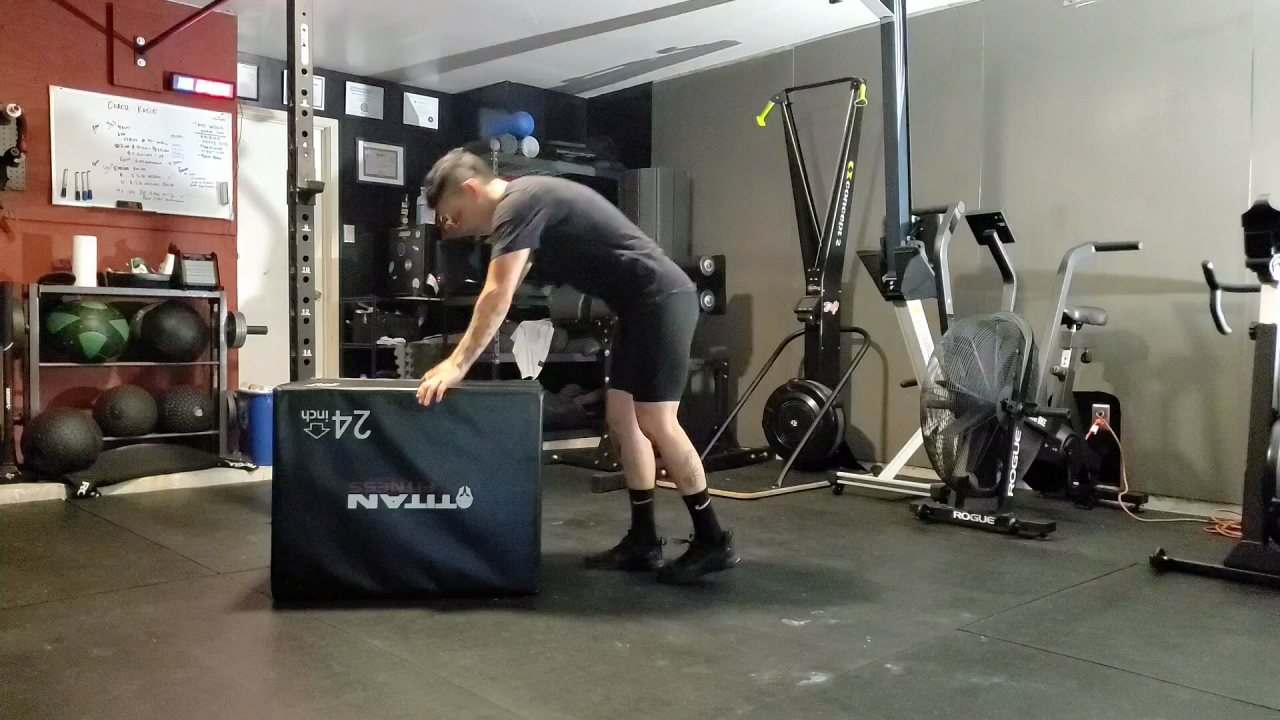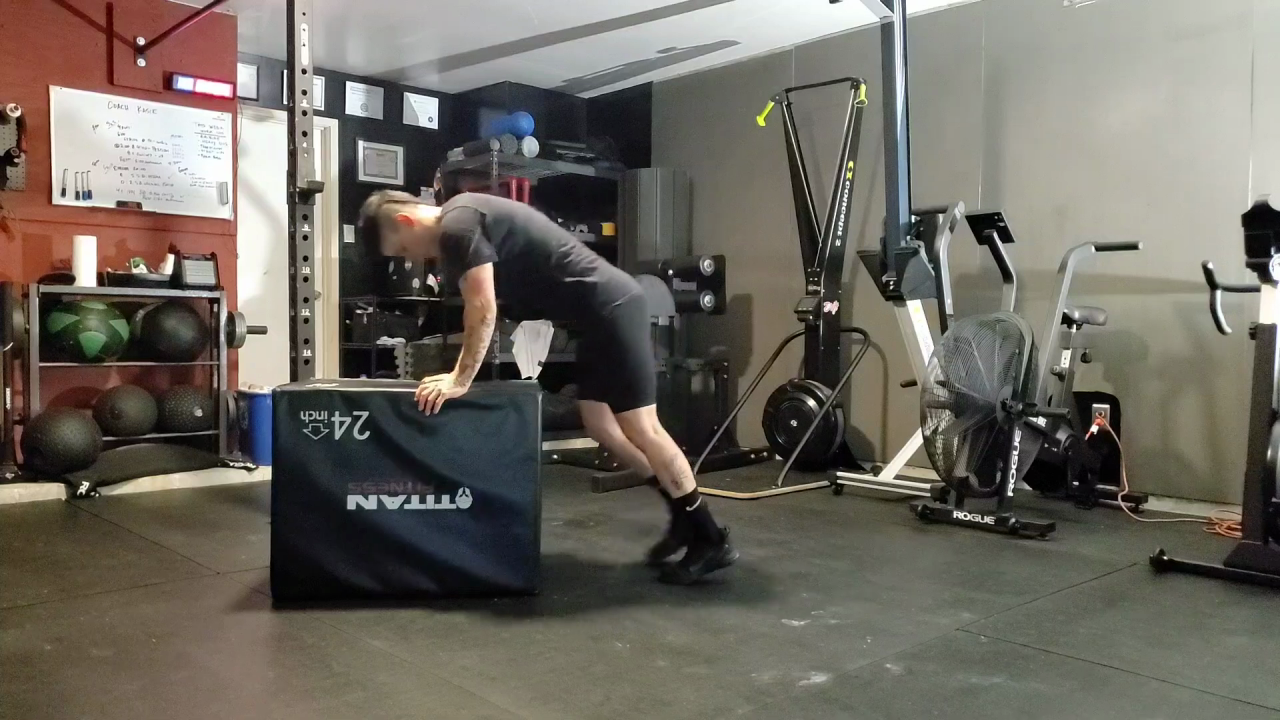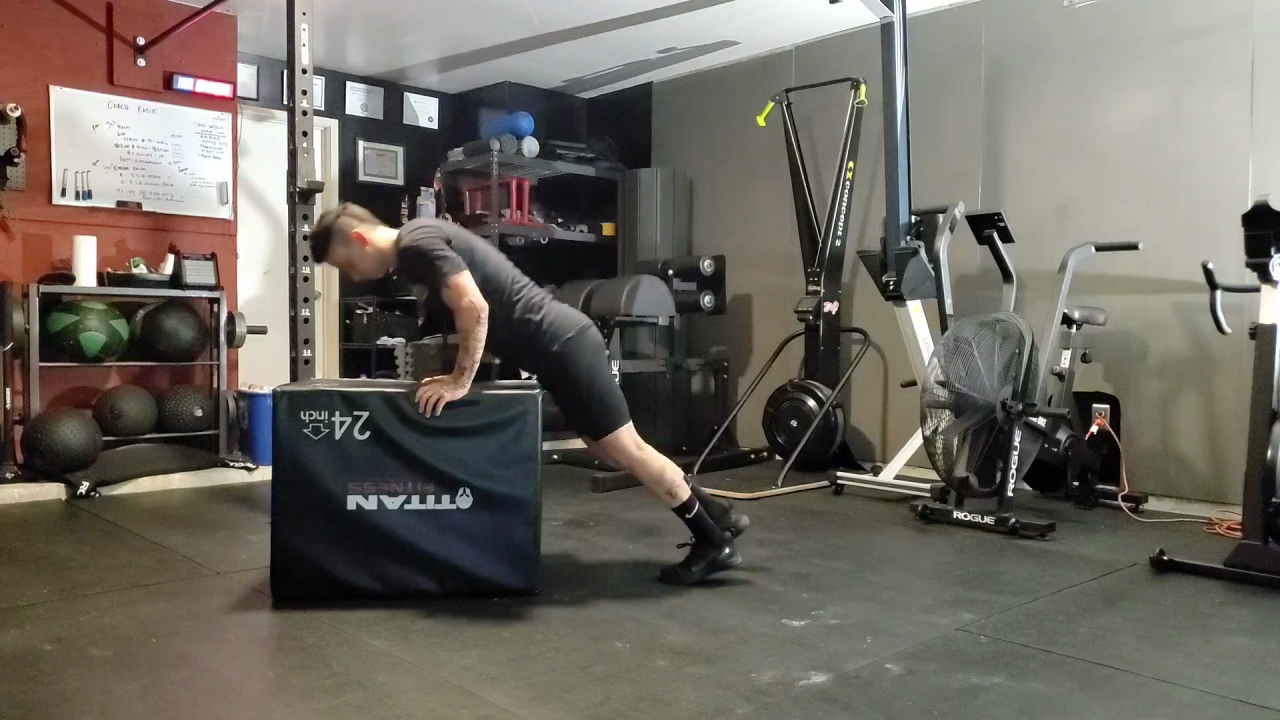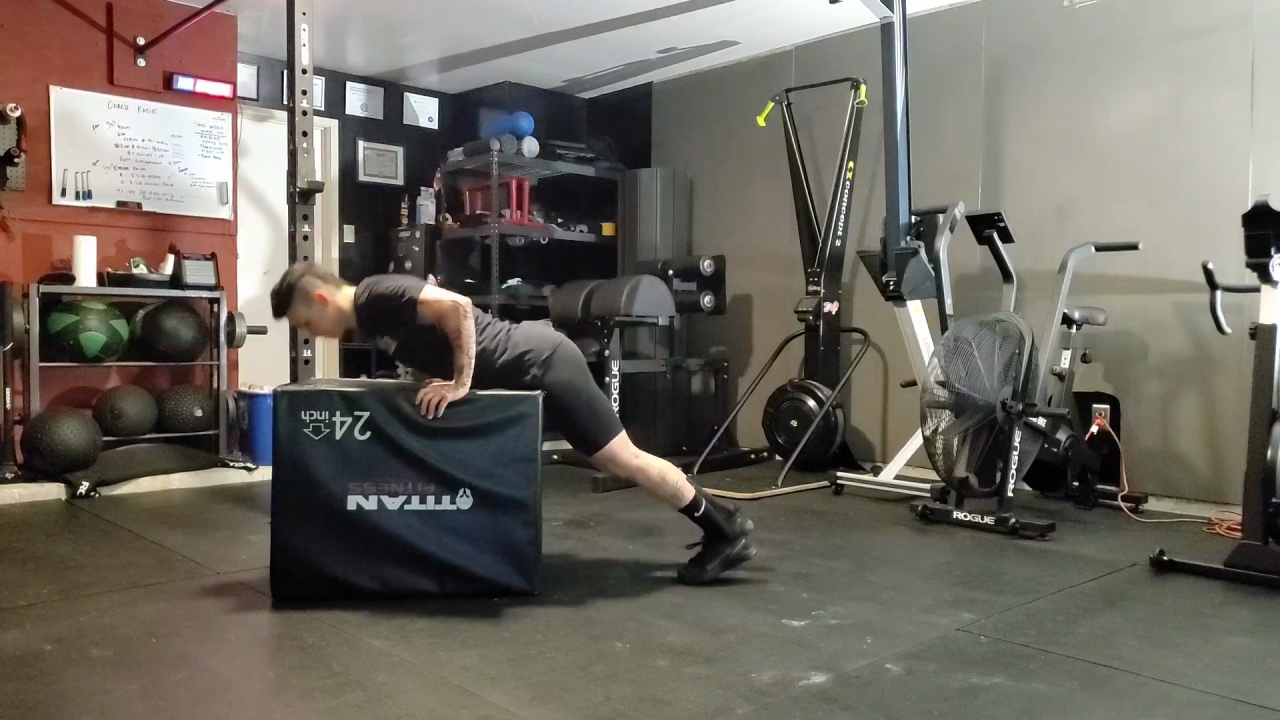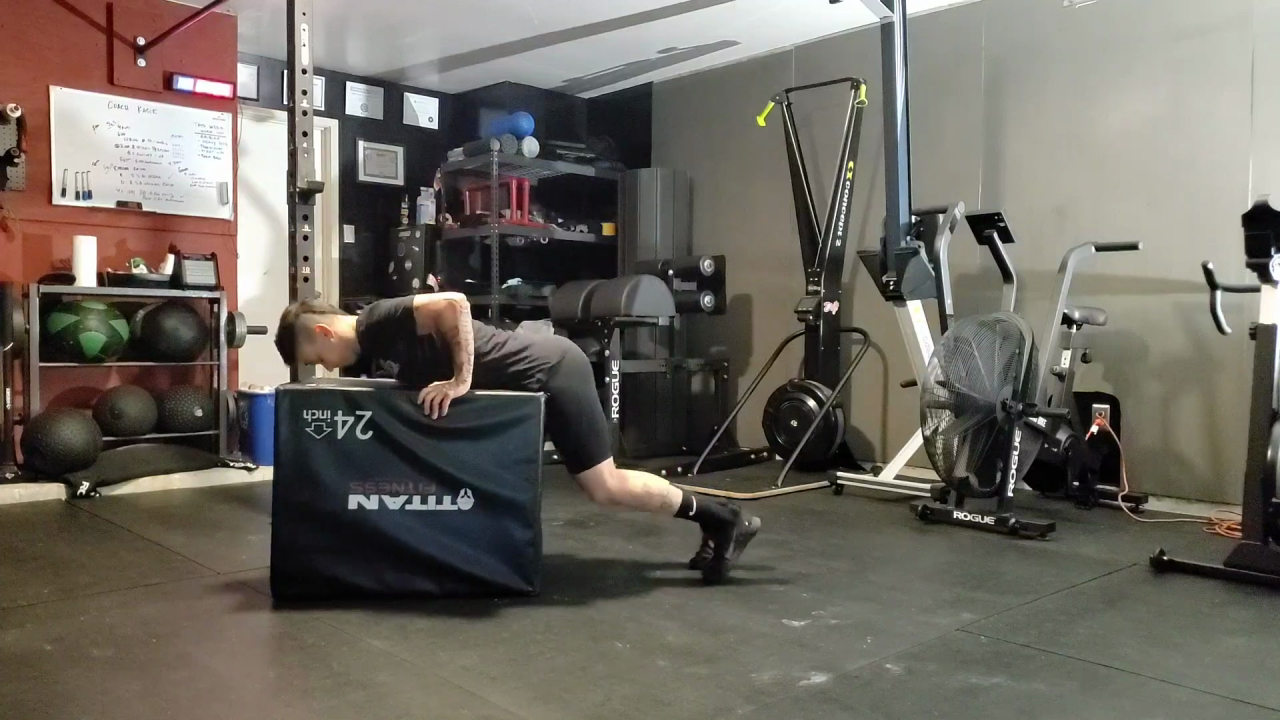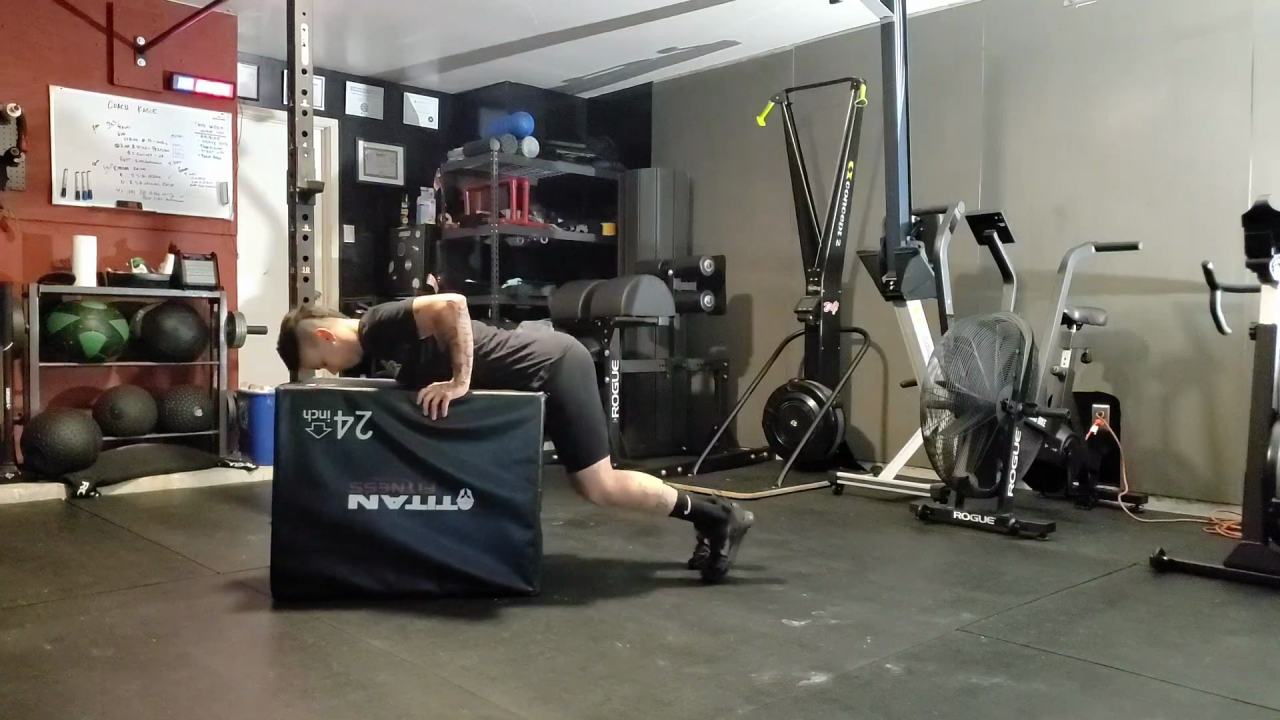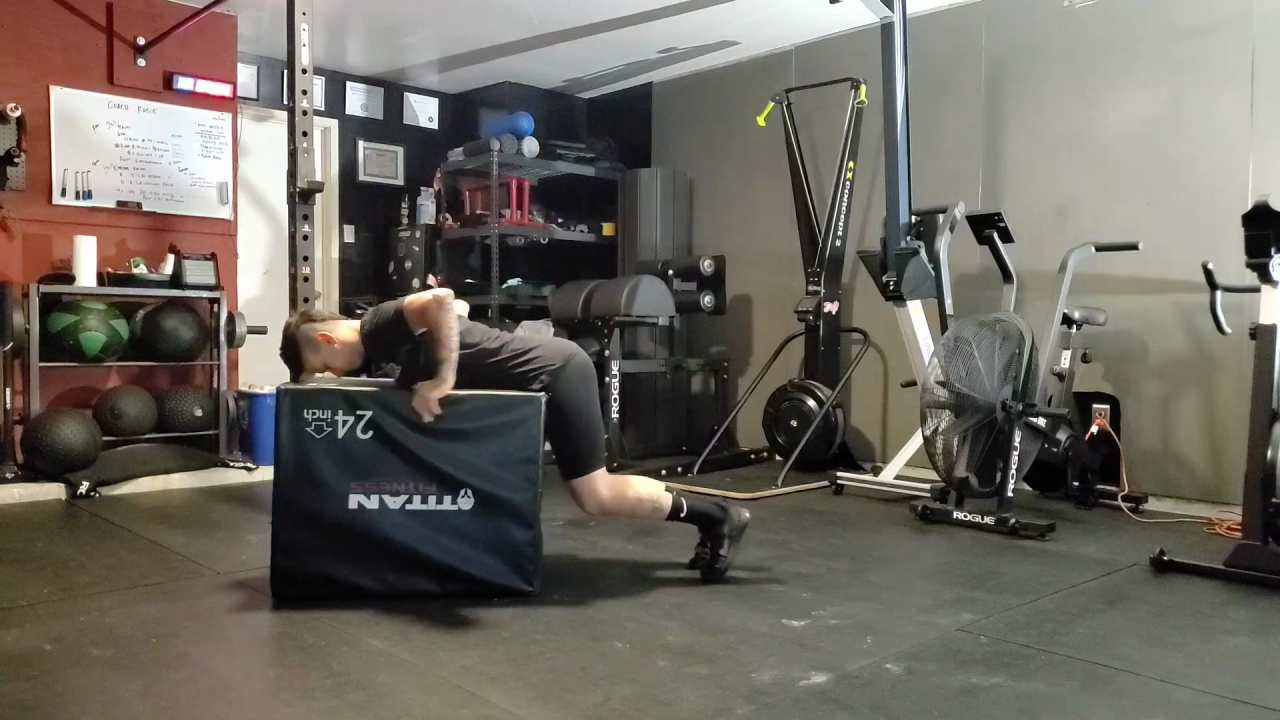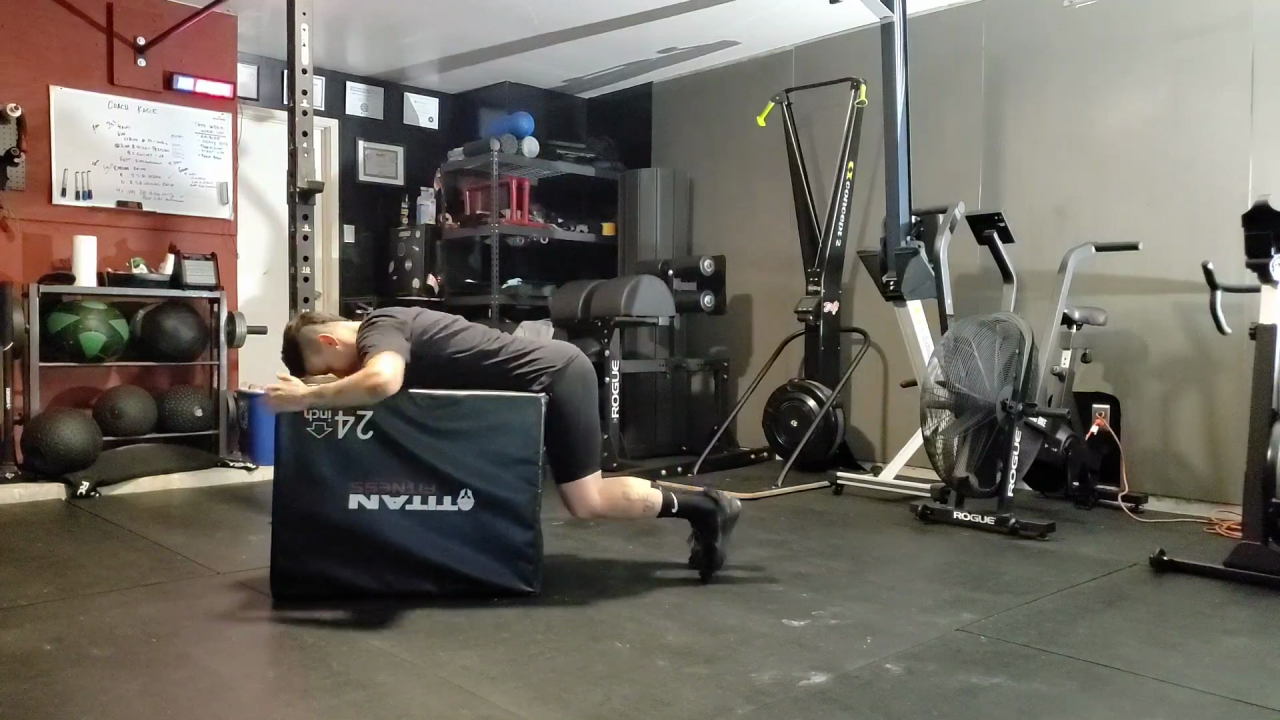
dt=0.3s
person 1, frame 1
left shoulder: (519, 203)
right shoulder: (521, 203)
left elbow: (499, 295)
right elbow: (502, 293)
left wrist: (458, 364)
left hip: (662, 298)
right hip: (641, 304)
left knee: (657, 423)
right knee: (623, 418)
left ankle: (714, 541)
right ankle: (642, 541)
person 1, frame 2
left shoulder: (457, 222)
right shoulder: (465, 218)
left elbow: (482, 309)
right elbow: (487, 307)
left wrist: (461, 380)
right wrist: (461, 372)
left hip: (612, 306)
right hip: (601, 312)
left knee: (639, 428)
right knee: (600, 424)
left ankle: (710, 539)
right ankle: (684, 517)
person 1, frame 3
left shoulder: (417, 243)
right shoulder: (415, 247)
left elbow: (474, 309)
right elbow: (468, 313)
left wrist: (461, 380)
right wrist: (457, 376)
left hip: (562, 342)
right hip: (557, 341)
left knee: (624, 447)
right knee: (611, 451)
left ankle: (714, 538)
right ankle: (719, 515)
person 1, frame 4
left shoulder: (374, 296)
right shoulder: (374, 311)
left elbow: (457, 309)
left wrist: (460, 384)
right wrist: (444, 379)
left hip: (540, 364)
right hip: (535, 362)
left knee: (621, 457)
right knee: (615, 460)
left ankle: (725, 531)
right ankle: (719, 523)
person 1, frame 5
left shoulder: (376, 323)
right shoulder: (378, 349)
left elbow: (453, 305)
left wrist: (461, 382)
left hip: (551, 373)
right hip: (545, 373)
left knee: (603, 486)
right knee: (601, 482)
left ankle: (727, 521)
right ankle: (715, 519)
person 1, frame 6
left shoulder: (377, 326)
right shoulder: (380, 348)
left elbow: (451, 306)
left wrist: (460, 381)
left hip: (553, 368)
right hip: (547, 369)
left knee: (599, 486)
right knee: (596, 483)
left ankle: (719, 517)
right ankle: (709, 518)
person 1, frame 7
left shoulder: (381, 325)
right shoulder: (383, 345)
left elbow: (441, 300)
left wrist: (442, 380)
left hip: (555, 374)
right hip: (550, 373)
left knee: (594, 496)
right knee: (593, 487)
left ankle: (718, 517)
right ankle: (711, 517)
person 1, frame 8
left shoulder: (377, 328)
right shoulder: (385, 333)
left elbow: (383, 380)
left wrist: (308, 397)
right wrist: (338, 389)
left hip: (554, 377)
right hip: (553, 372)
left knee: (585, 501)
right knee: (587, 492)
left ankle: (708, 508)
right ankle: (700, 508)
